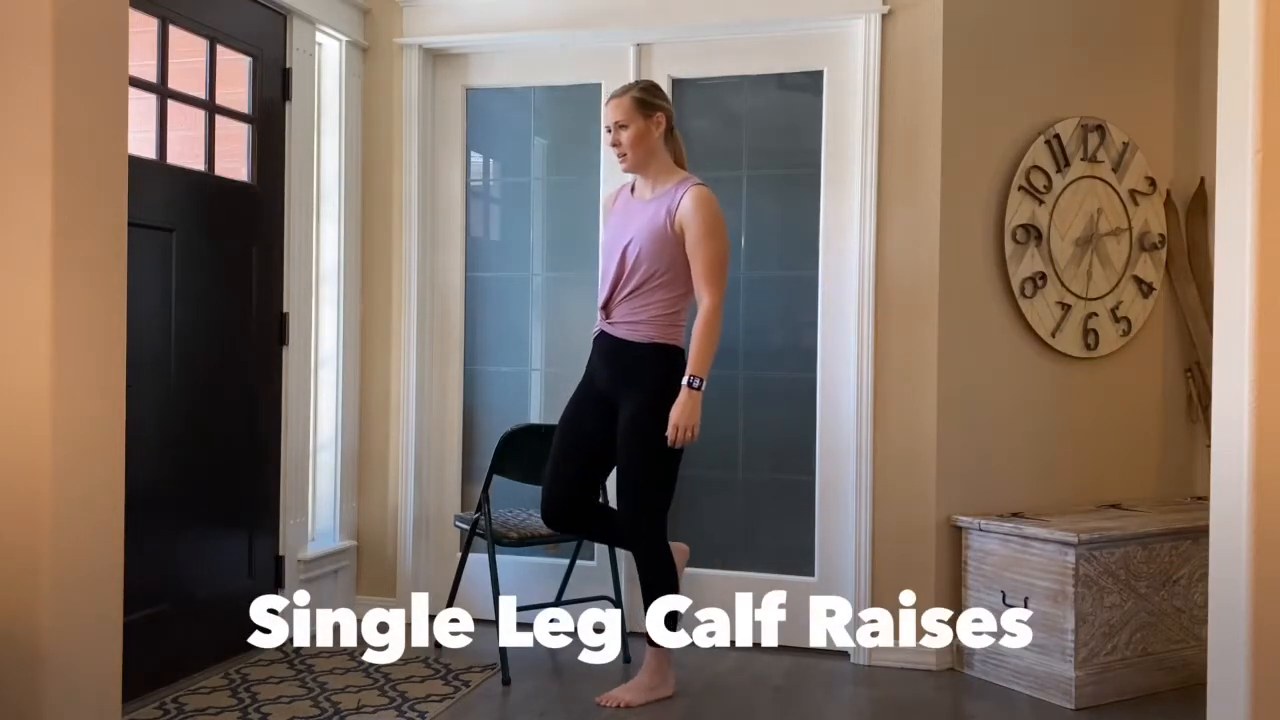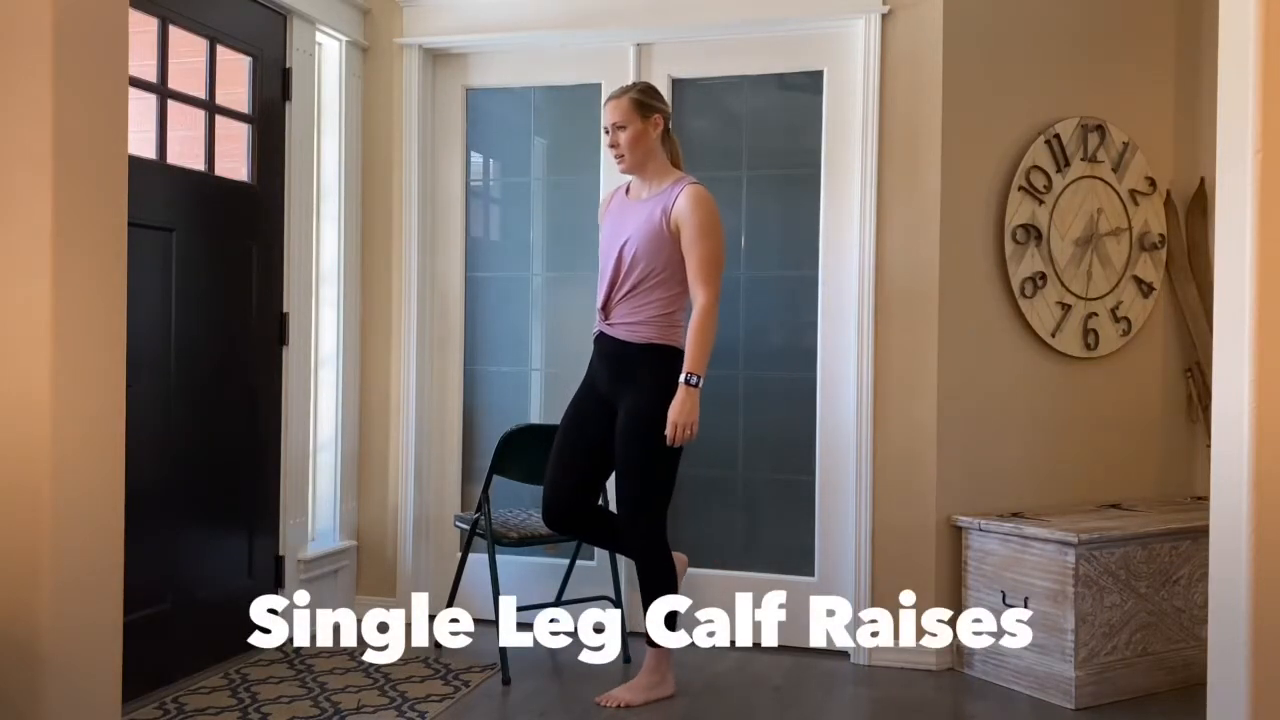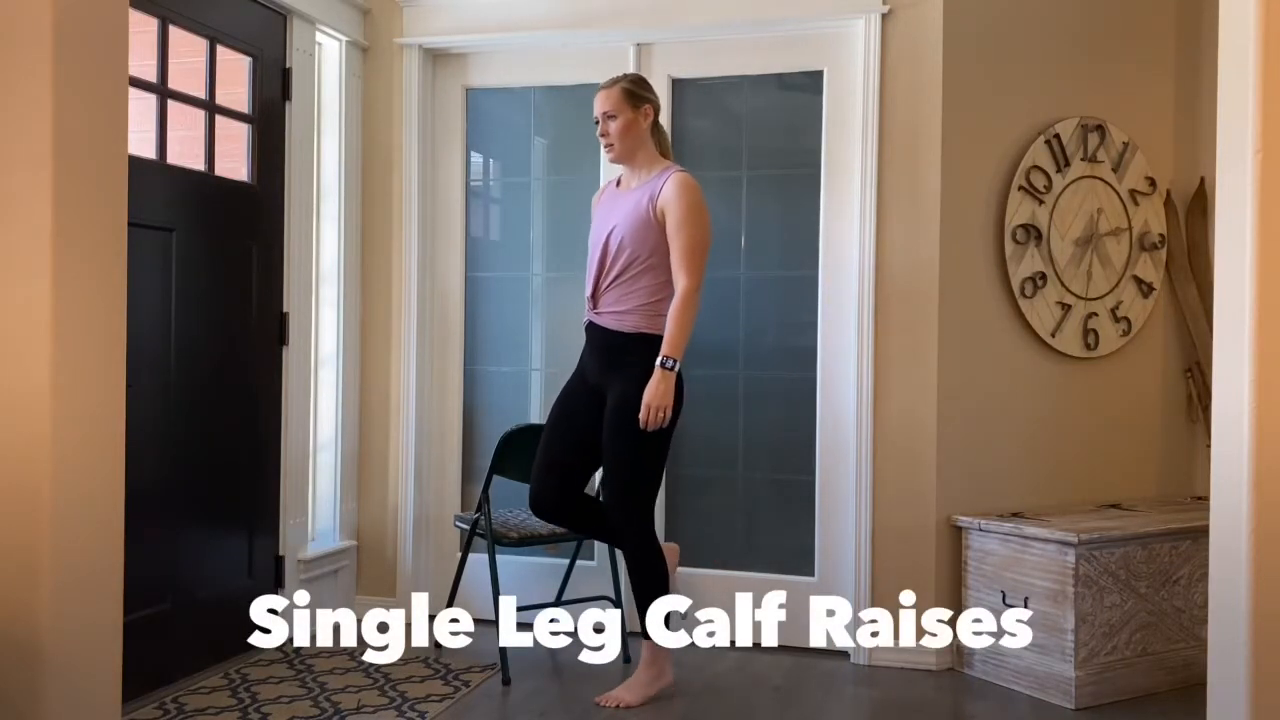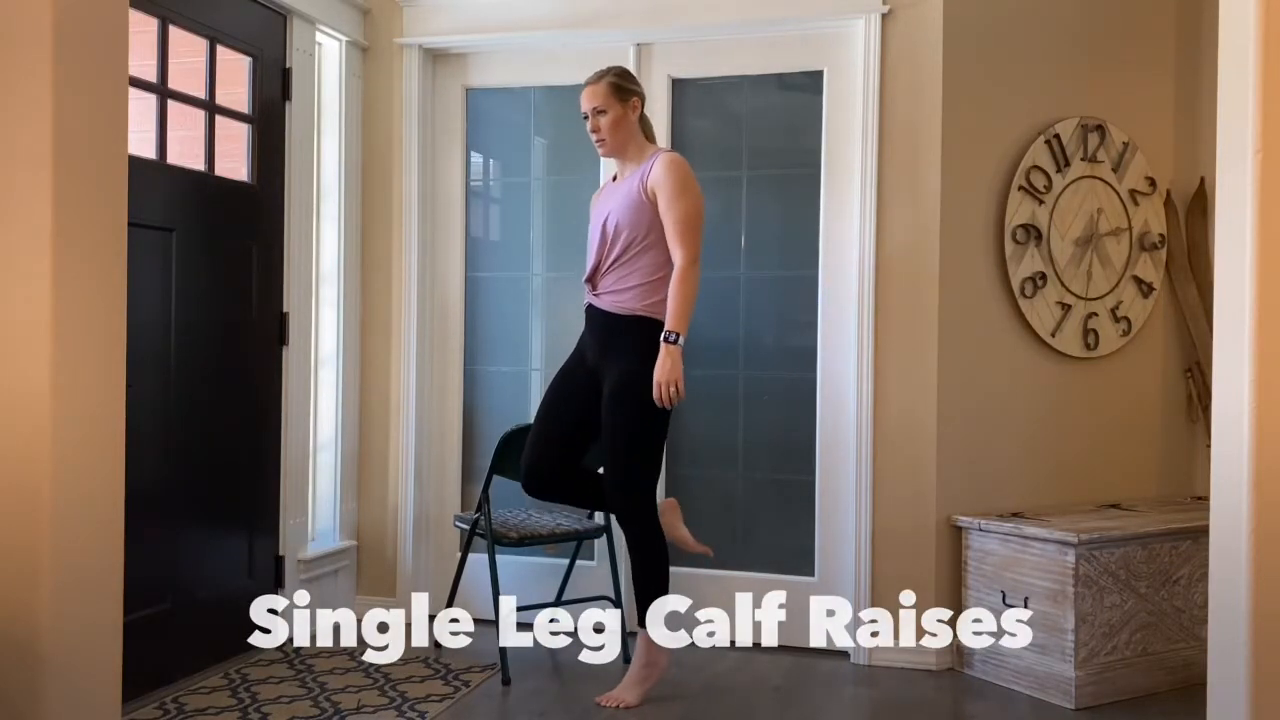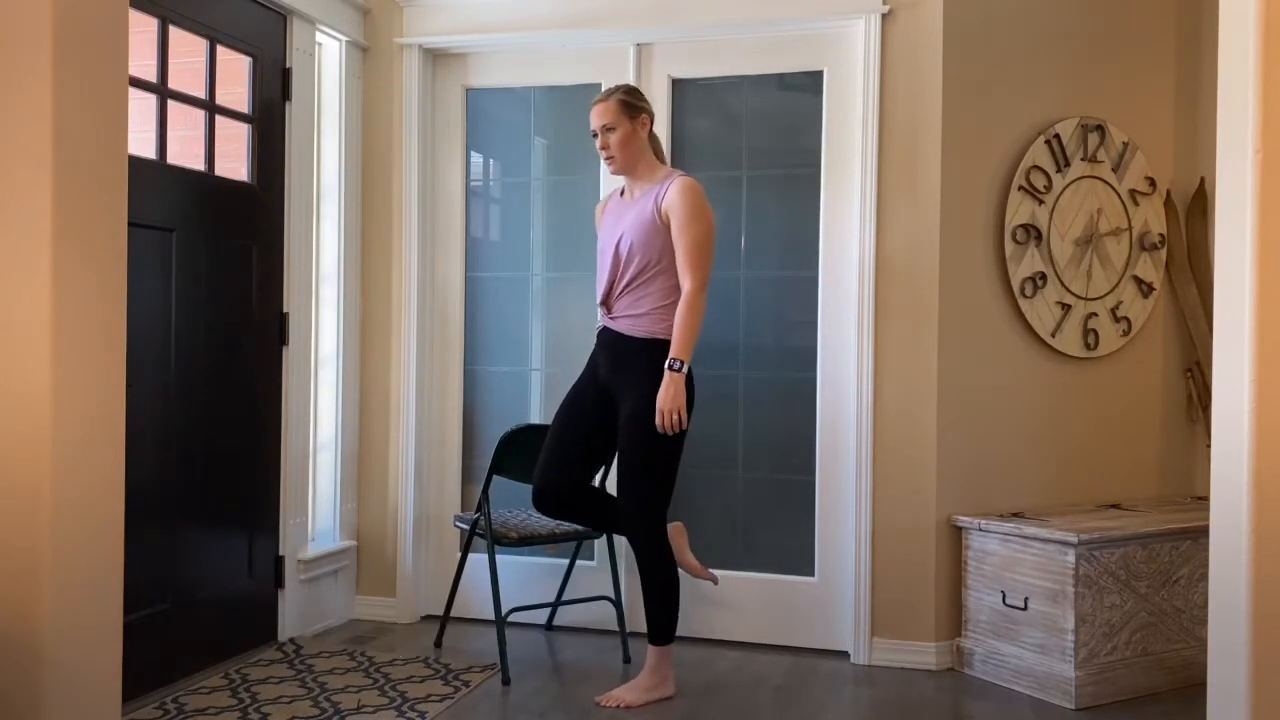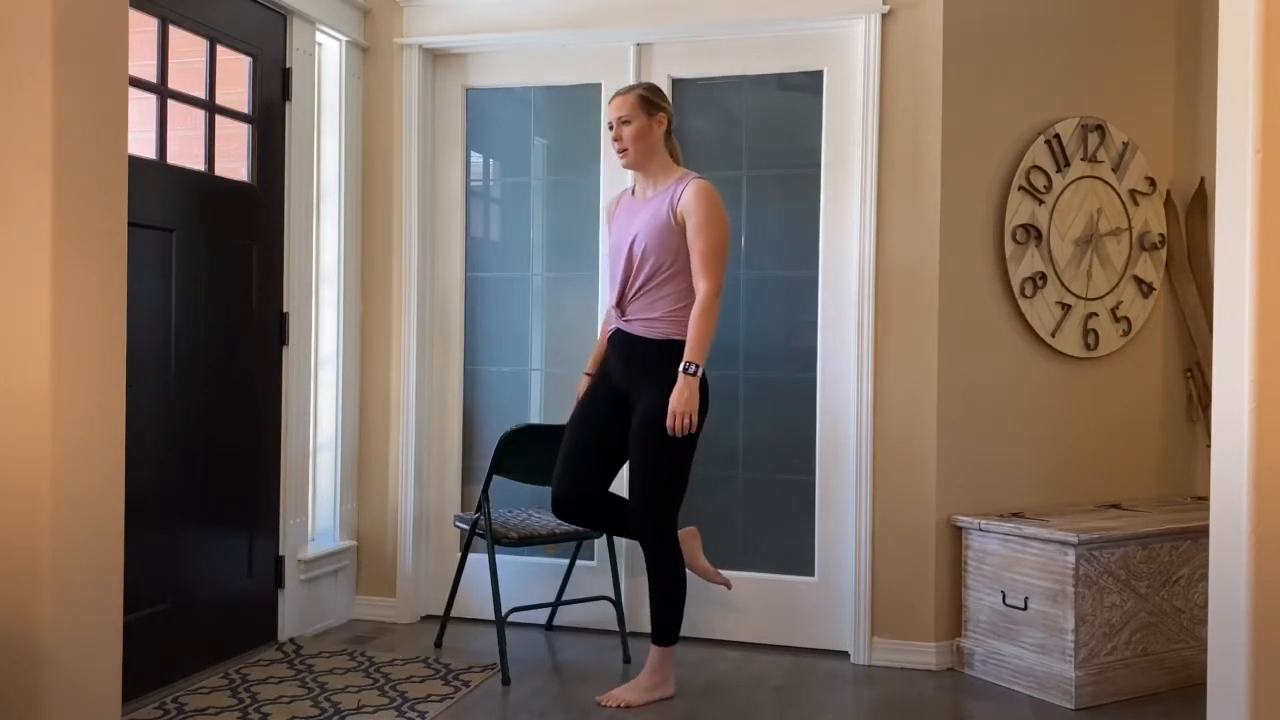
dt=0.4s
person 1, frame 1
left shoulder: (693, 201)
right shoulder: (616, 200)
left elbow: (710, 305)
left wrist: (692, 390)
left hip: (653, 372)
right hip: (603, 364)
left knee: (640, 519)
right knee: (560, 505)
left ankle: (658, 671)
right ankle: (665, 555)
person 1, frame 2
left shoulder: (689, 200)
right shoulder: (612, 202)
left elbow: (705, 302)
left wrist: (689, 386)
left hip: (654, 372)
right hip: (604, 366)
left knee: (641, 520)
right knee: (562, 506)
left ankle: (658, 671)
right ankle: (664, 563)
person 1, frame 3
left shoulder: (676, 188)
right shoulder: (603, 196)
left elbow: (687, 288)
left wrist: (665, 373)
left hip: (641, 362)
right hip: (594, 358)
left knee: (629, 515)
right knee: (549, 498)
left ankle: (656, 665)
right ankle: (654, 555)
person 1, frame 4
left shoulder: (666, 168)
right shoulder: (603, 192)
left elbow: (686, 262)
left wrist: (671, 344)
left hip: (639, 344)
right hip: (594, 342)
left knee: (629, 499)
right knee: (540, 471)
left ankle: (650, 655)
right ankle: (657, 513)
person 1, frame 5
left shoulder: (680, 193)
right shoulder: (608, 207)
left elbow: (693, 289)
left wrist: (675, 373)
left hip: (652, 364)
right hip: (605, 361)
left knee: (640, 518)
right knee: (553, 490)
left ankle: (659, 671)
right ankle: (664, 538)
person 1, frame 6
left shoulder: (694, 195)
right shoulder: (619, 205)
left elbow: (708, 293)
left wrist: (689, 377)
right wrist: (591, 371)
left hip: (666, 367)
right hip: (619, 366)
left knee: (650, 520)
right knee: (571, 497)
left ankle: (660, 672)
right ankle: (678, 543)
